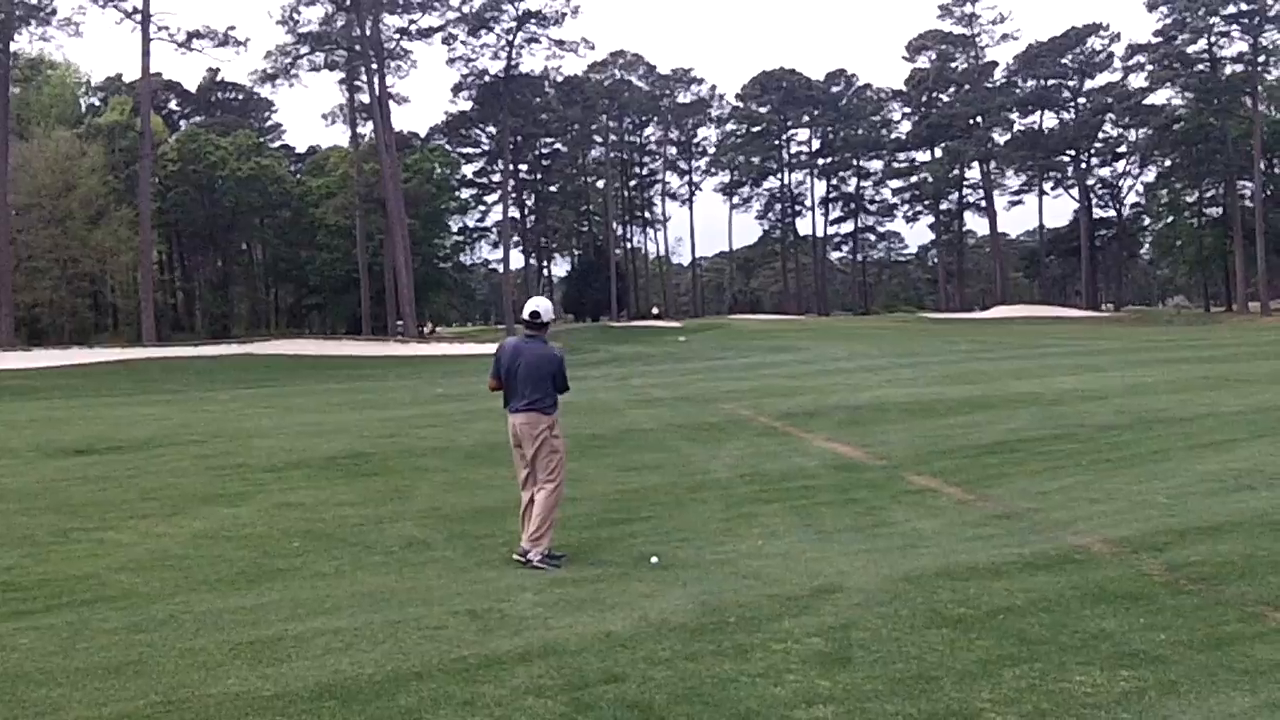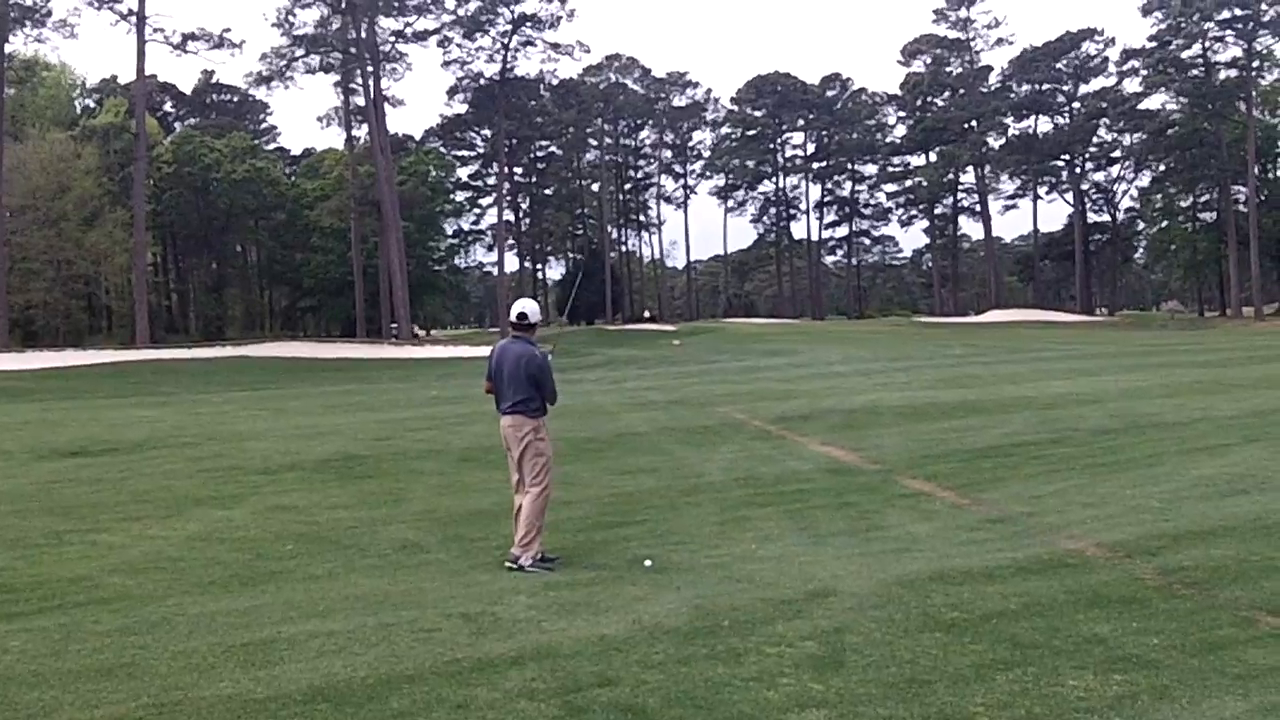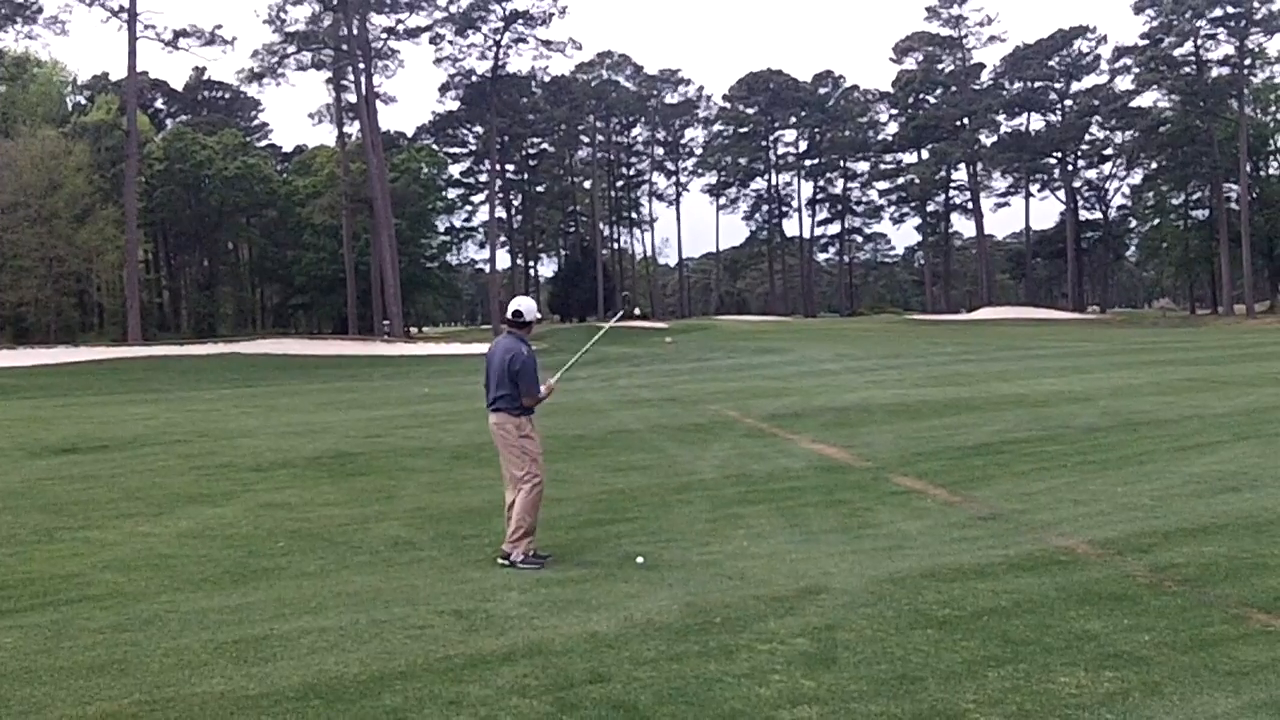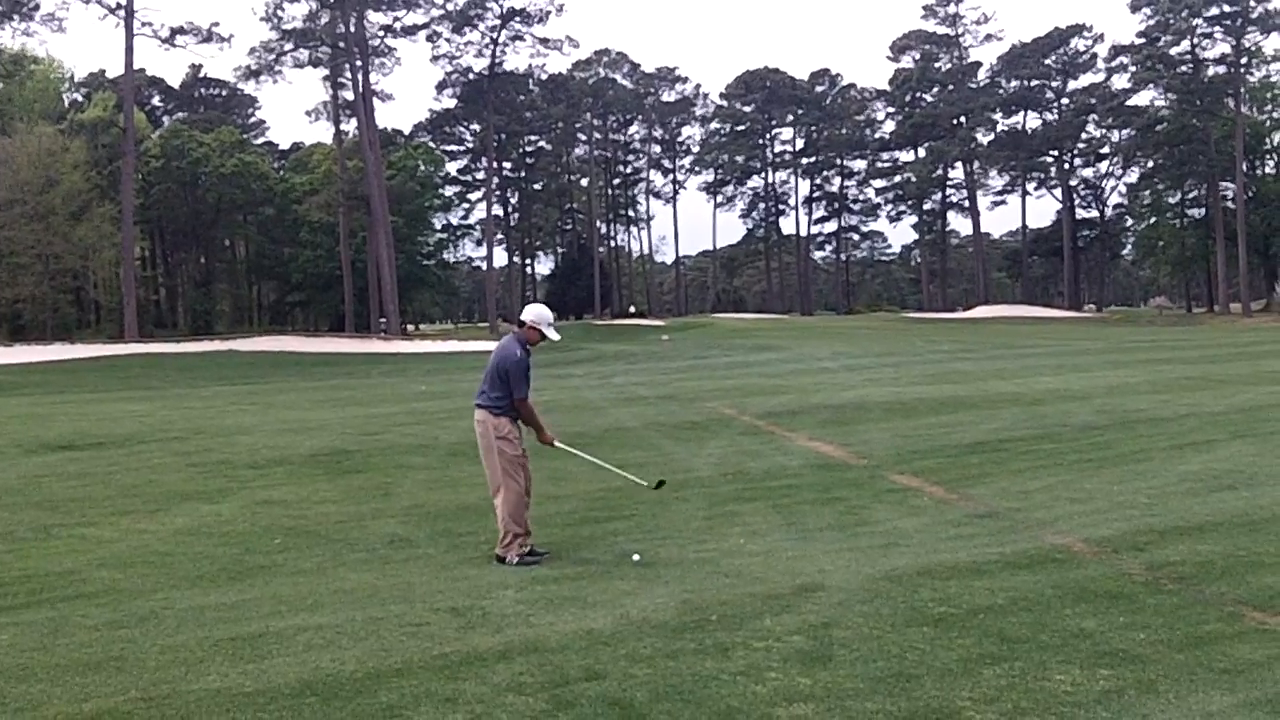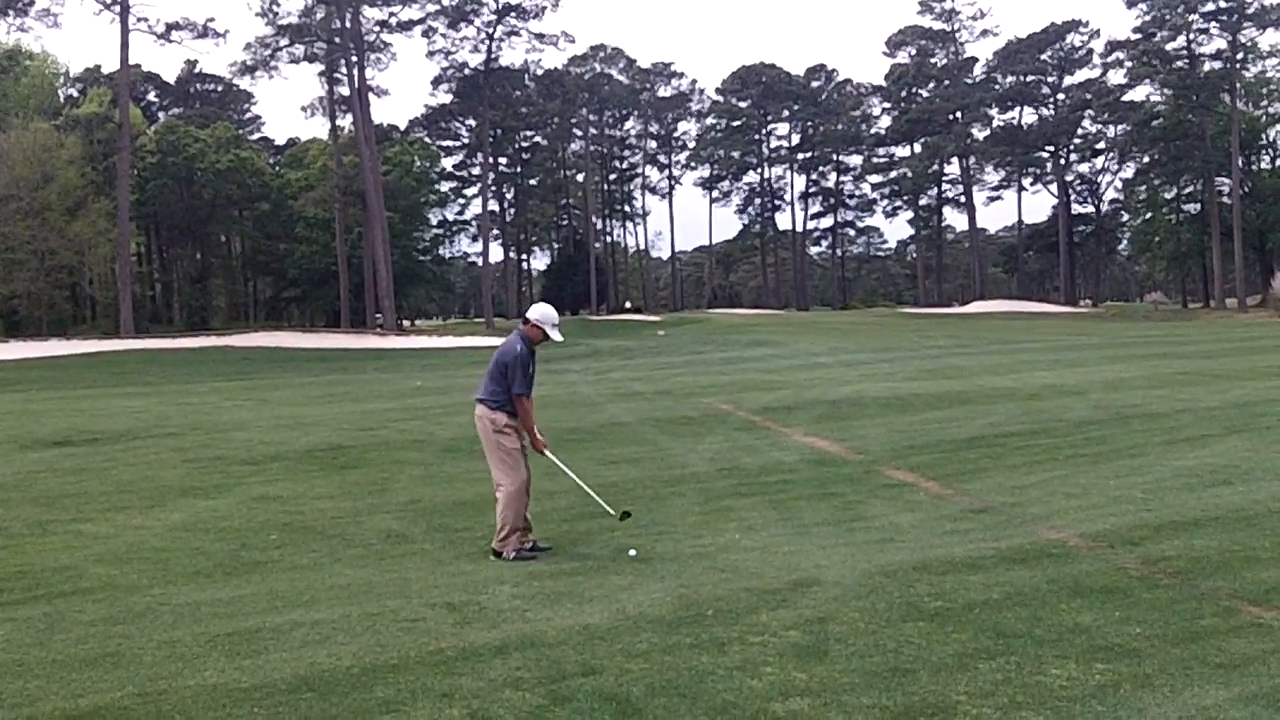
dt=0.5s
person 1, frame 1
left shoulder: (506, 347)
right shoulder: (553, 356)
left elbow: (493, 384)
right elbow: (562, 389)
left hip: (515, 420)
right hip: (541, 422)
left knee: (530, 485)
right knee: (549, 484)
left ankle: (533, 545)
right ankle: (533, 548)
person 1, frame 2
left shoulder: (498, 349)
right shoulder: (536, 356)
left elbow: (489, 387)
right elbow: (551, 399)
left hip: (507, 422)
right hip: (529, 425)
left knee: (522, 488)
right knee: (537, 488)
left ankle: (528, 548)
right ankle: (523, 554)
person 1, frame 3
left shoulder: (497, 345)
right shoulder: (523, 353)
left elbow: (490, 383)
right elbow: (528, 401)
right wrist: (545, 391)
left hip: (499, 417)
right hip: (514, 422)
left knee: (517, 484)
right knee: (531, 482)
left ankle: (521, 546)
right ankle: (514, 549)
person 1, frame 4
left shoulder: (511, 344)
right shoulder: (516, 355)
right elbow: (521, 403)
left wrist: (535, 426)
right wrist: (541, 431)
left hip: (498, 419)
right hip: (497, 422)
left knee: (521, 482)
right knee: (510, 487)
left ankle: (521, 543)
right ankle: (508, 551)
person 1, frame 5
left shoulder: (525, 348)
right shoulder: (516, 352)
left elbow: (526, 395)
right elbow: (519, 400)
left wrist: (533, 429)
right wrist: (532, 436)
left hip: (505, 418)
right hip: (495, 418)
left knee: (521, 479)
right knee: (512, 481)
left ankle: (522, 538)
right ankle: (503, 546)
